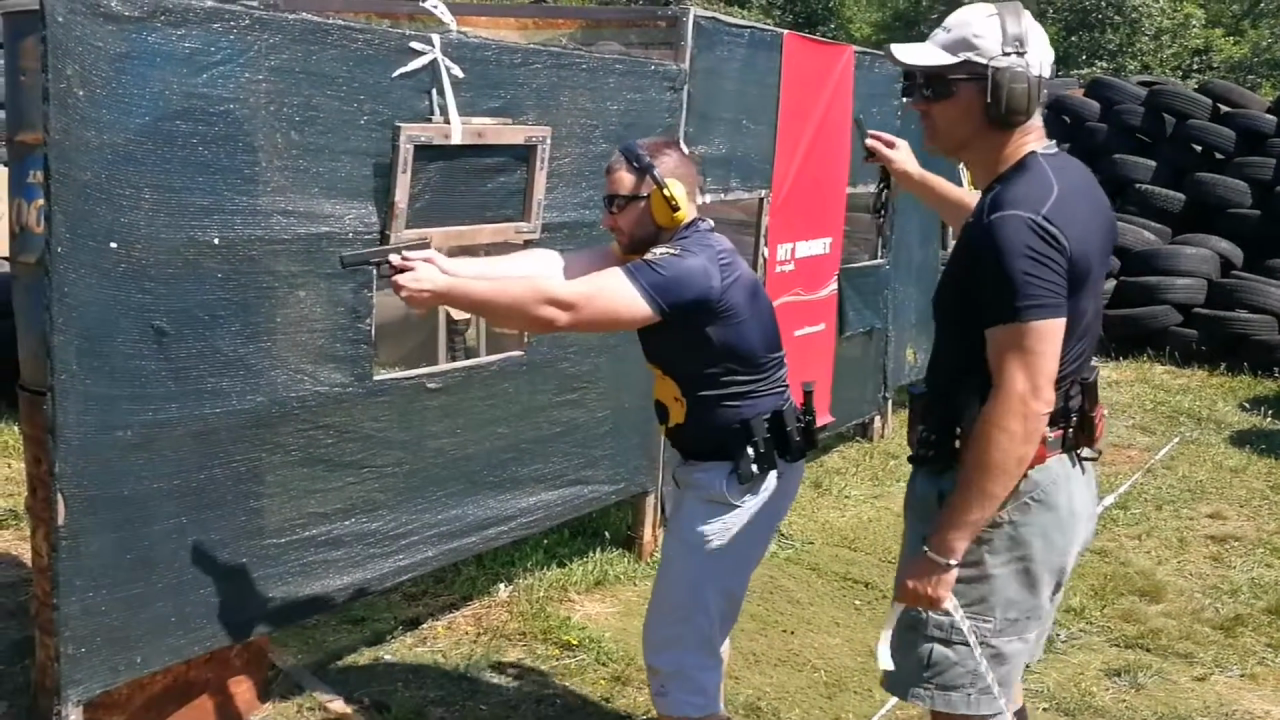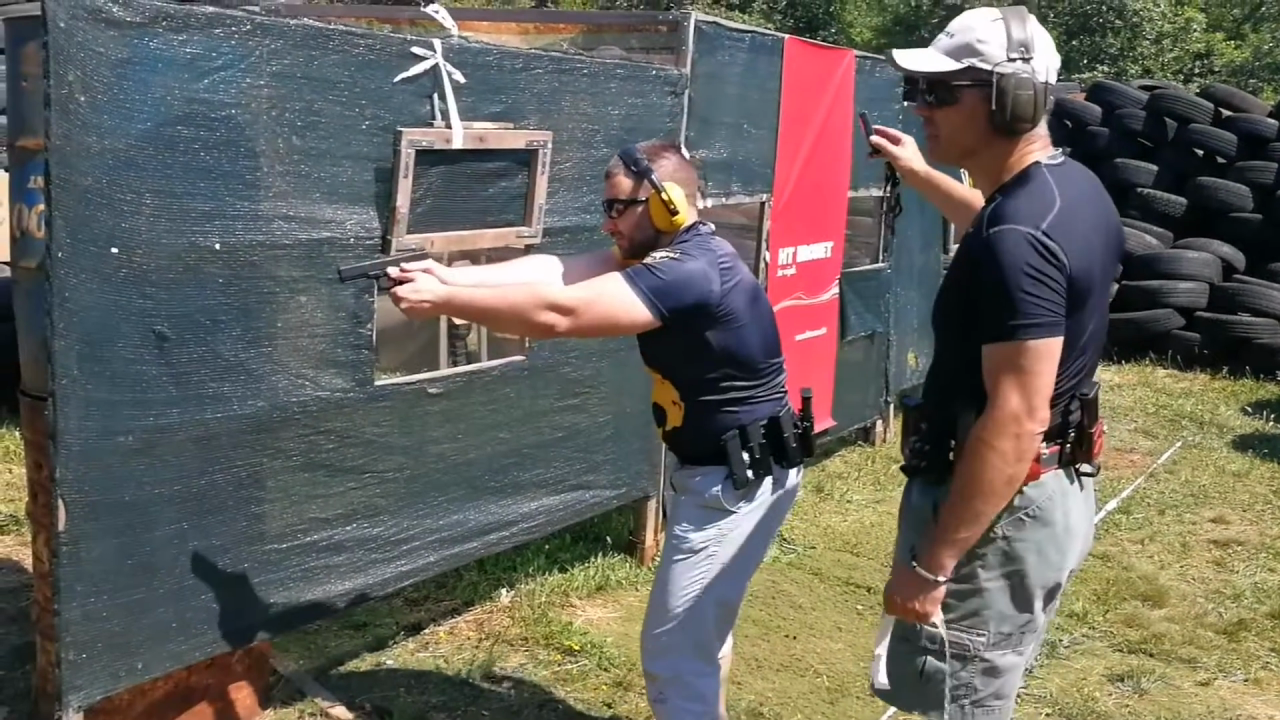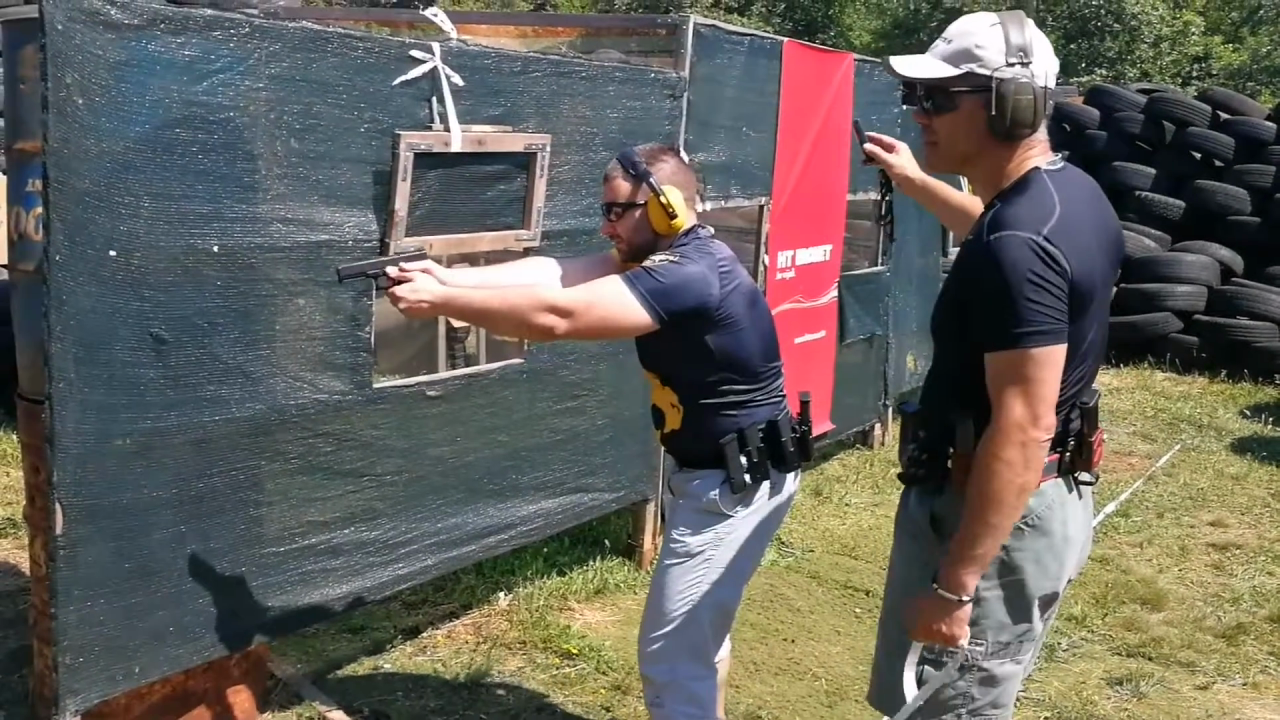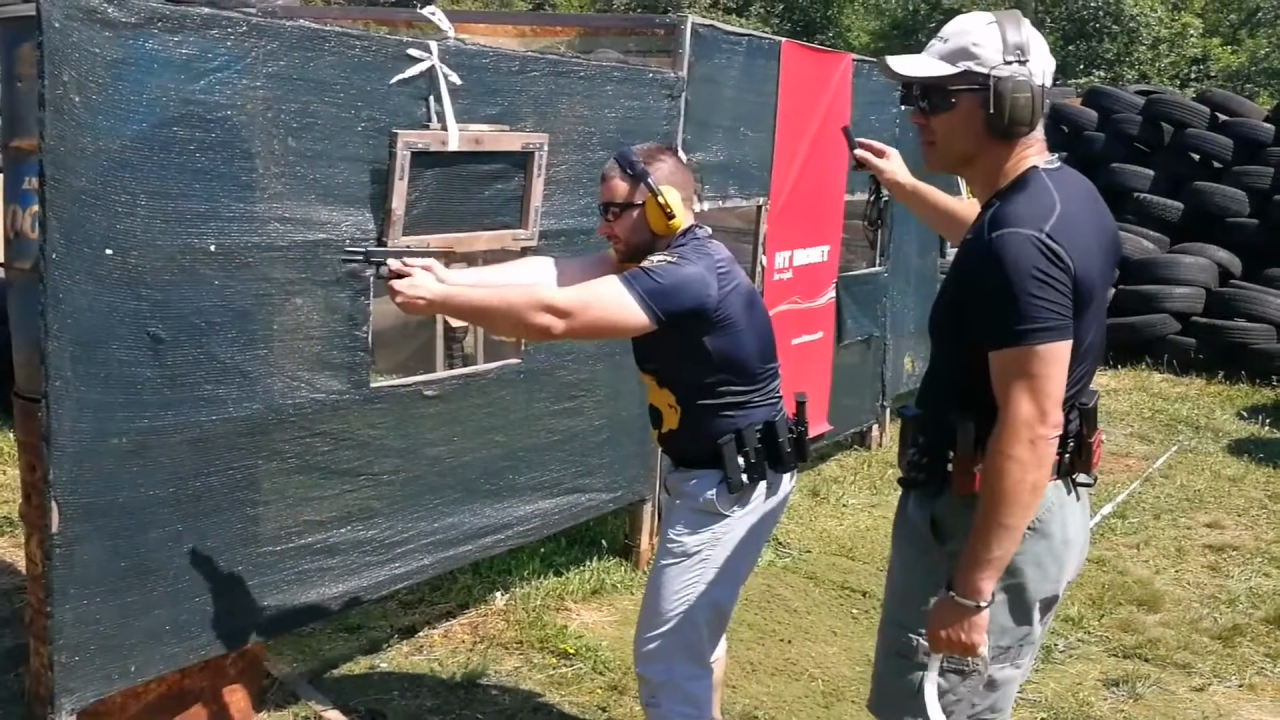
dt=0.2s
person 1, frame 1
left shoulder: (1018, 219)
right shoulder: (1062, 178)
left elbow: (1022, 401)
left wrist: (941, 547)
right wrist: (916, 180)
left hip: (1004, 495)
right hip: (1044, 479)
person 1, frame 2
left shoulder: (1018, 237)
right shoulder: (1072, 187)
left elbow: (1017, 420)
left wrist: (932, 564)
right wrist: (922, 176)
left hip: (998, 506)
right hip: (1047, 491)
person 1, frame 3
left shoulder: (1020, 243)
right shoulder: (1071, 192)
left elbow: (1023, 429)
left wrist: (955, 585)
right wrist: (916, 183)
left hip: (996, 511)
right hip: (1045, 500)
person 1, frame 4
left shoulder: (1021, 239)
right shoulder: (1065, 192)
left elbow: (1030, 429)
left wrist: (971, 590)
right wrist: (906, 188)
left hip: (987, 514)
right hip: (1032, 505)
person 2, frame 1
left shoulder: (689, 267)
right shoulder: (665, 249)
left elbow: (559, 308)
right elbow: (556, 266)
left wrist: (442, 291)
right wrist: (448, 267)
left hip: (742, 473)
right hip: (711, 462)
left knee: (677, 640)
right knee: (699, 610)
person 2, frame 2
left shoulder: (689, 270)
right shoulder: (664, 253)
left elbow: (559, 313)
right elbow: (556, 272)
left wrist: (441, 301)
right wrist: (448, 276)
left hip: (739, 479)
right hip: (710, 467)
left knee: (674, 646)
right knee: (700, 614)
person 2, frame 3
left shoulder: (689, 274)
right shoulder: (666, 256)
left elbow: (557, 315)
right elbow: (556, 274)
left wrist: (440, 302)
right wrist: (447, 276)
left hip: (737, 483)
right hip: (709, 471)
left knee: (671, 651)
right knee: (699, 619)
person 2, frame 4
left shoulder: (687, 274)
right shoulder: (666, 257)
left elbow: (554, 314)
right elbow: (554, 272)
left wrist: (438, 299)
right wrist: (446, 276)
left hip: (732, 484)
right hip: (706, 472)
left knee: (667, 652)
right knee: (694, 619)
